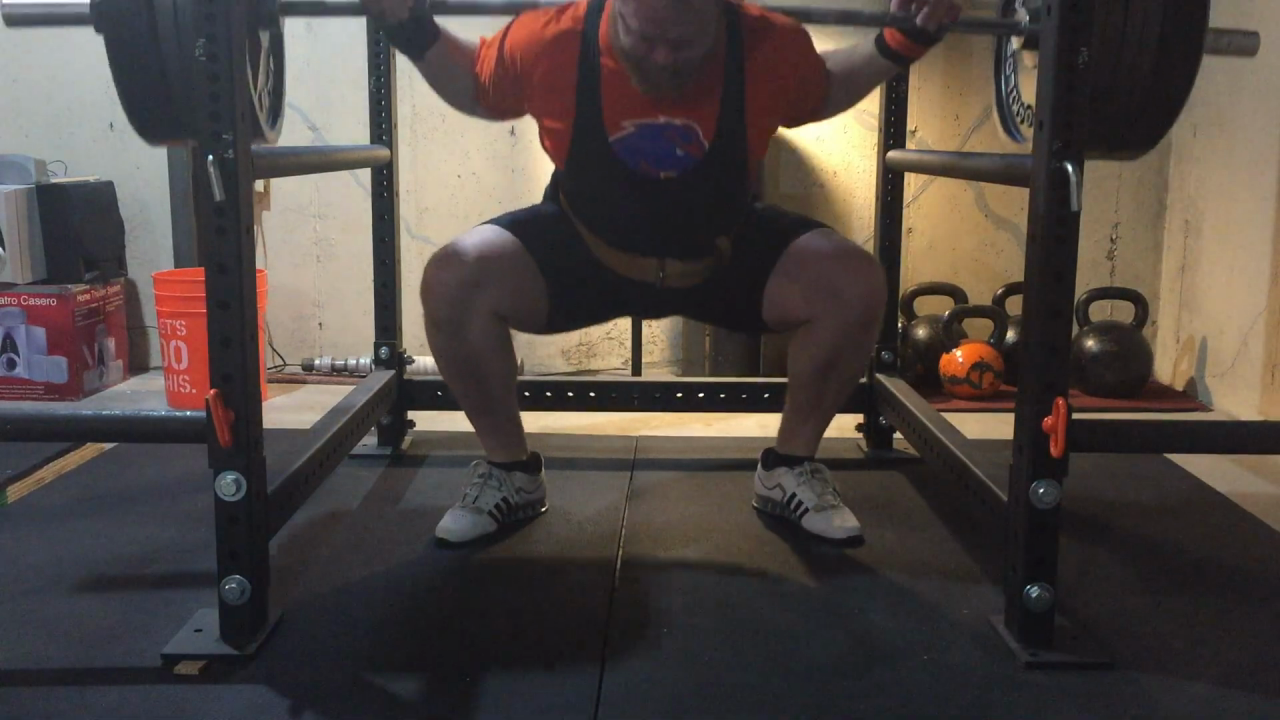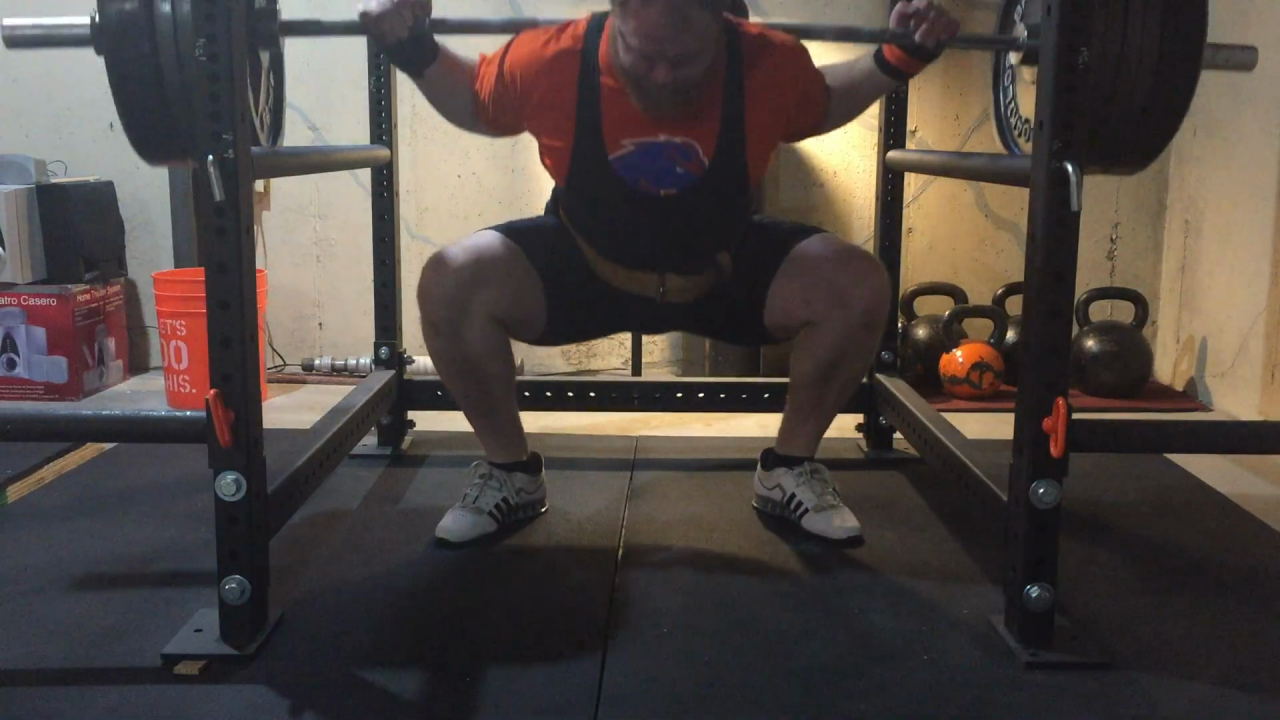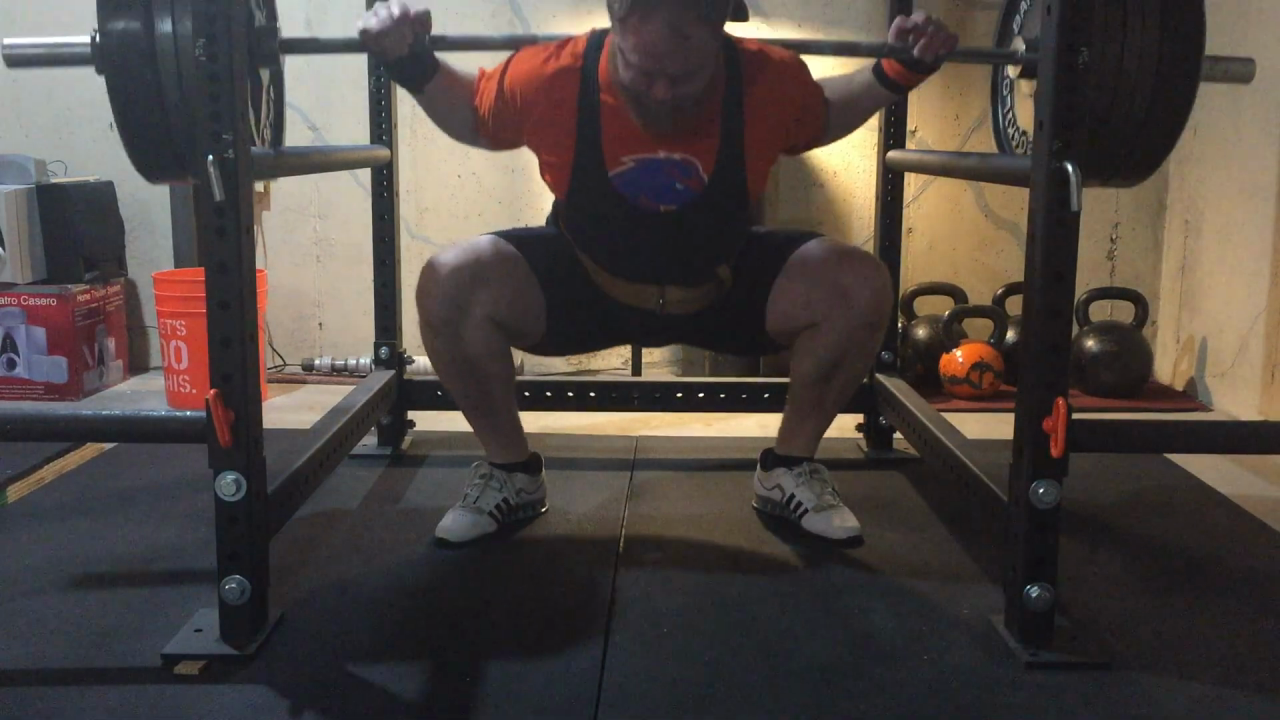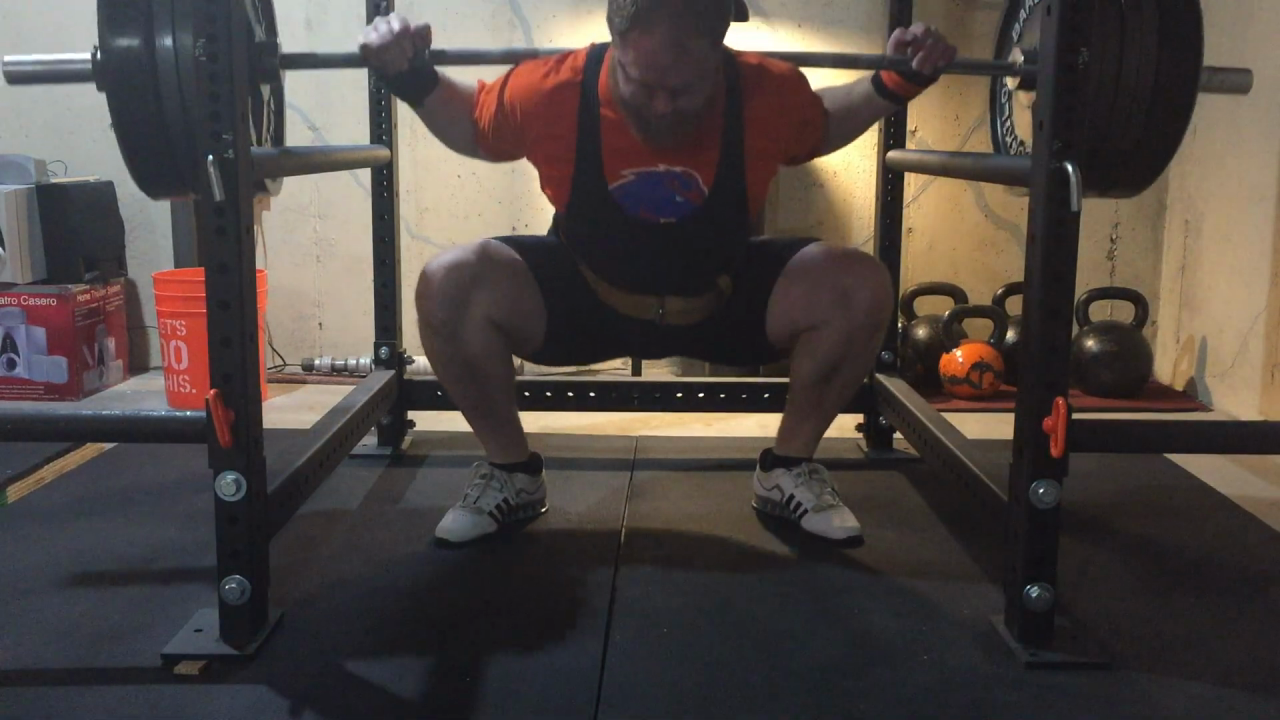
dt=0.1s
person 1, frame 1
left shoulder: (768, 49)
left elbow: (819, 93)
right elbow: (477, 89)
left hip: (723, 252)
right hip: (584, 248)
left knee: (855, 288)
right knee: (452, 284)
left ankle: (789, 470)
right ankle: (510, 473)
person 1, frame 2
left shoulder: (768, 65)
right shoulder: (551, 59)
left elbow: (820, 107)
right elbow: (477, 105)
left wrist: (897, 60)
right wrist: (413, 51)
left hip: (723, 267)
right hip: (582, 265)
left knee: (860, 289)
right knee: (450, 286)
left ankle: (789, 470)
right ankle: (510, 473)
person 1, frame 3
left shoulder: (768, 83)
right shoulder: (551, 79)
left elbow: (820, 120)
right elbow: (475, 117)
left wrist: (894, 76)
right wrist: (413, 68)
left hip: (723, 282)
right hip: (585, 280)
left knee: (861, 291)
right knee: (449, 288)
left ankle: (789, 470)
right ankle: (510, 474)
person 1, frame 4
left shoulder: (767, 93)
right shoulder: (551, 91)
left elbow: (820, 129)
right elbow: (475, 128)
left wrist: (893, 85)
right wrist: (412, 79)
left hip: (724, 294)
right hip: (584, 292)
left knee: (862, 292)
right knee: (447, 289)
left ankle: (788, 471)
right ankle: (510, 474)
